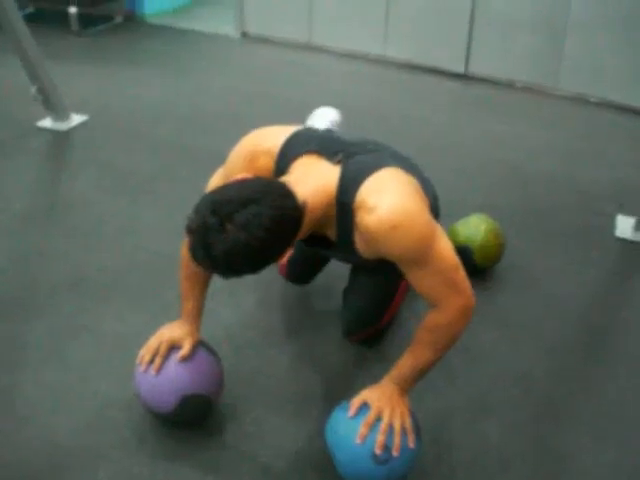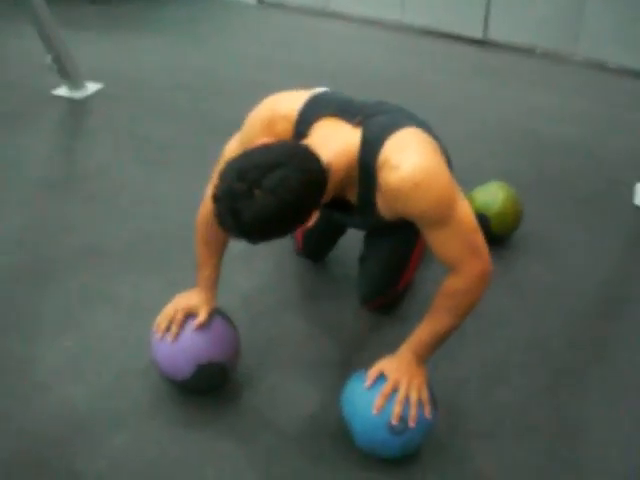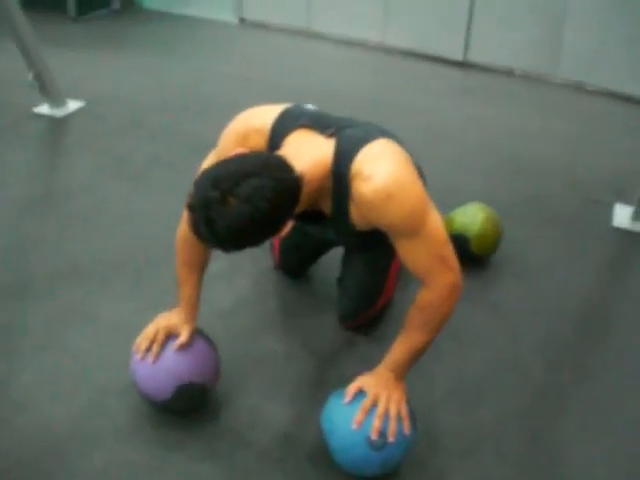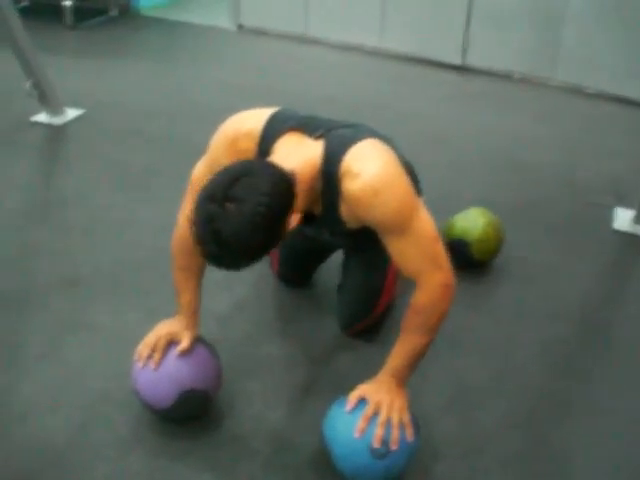
dt=0.3s
person 1, frame 1
left shoulder: (387, 216)
right shoulder: (257, 154)
left elbow: (456, 302)
right elbow: (203, 228)
left wrist: (395, 387)
right wrist: (188, 321)
left hip: (389, 233)
left knee: (359, 331)
right knee: (294, 275)
person 1, frame 2
left shoulder: (408, 175)
right shoulder: (275, 119)
left elbow: (474, 267)
right elbow: (218, 194)
left wrist: (412, 356)
right wrist: (204, 289)
left hip: (406, 199)
left knee: (376, 298)
right knee: (308, 249)
person 1, frame 3
left shoulder: (381, 184)
right shoulder: (249, 132)
left elbow: (444, 280)
right elbow: (198, 212)
left wrist: (390, 373)
right wrist: (185, 310)
left hip: (378, 221)
left knee: (355, 316)
right knee: (287, 266)
person 1, frame 4
left shoulder: (370, 183)
right shoulder: (238, 137)
left elbow: (437, 281)
right elbow: (191, 218)
left wrist: (392, 380)
right wrist: (186, 317)
left hip: (377, 217)
right hip: (316, 209)
left knee: (356, 322)
right knee: (289, 276)
